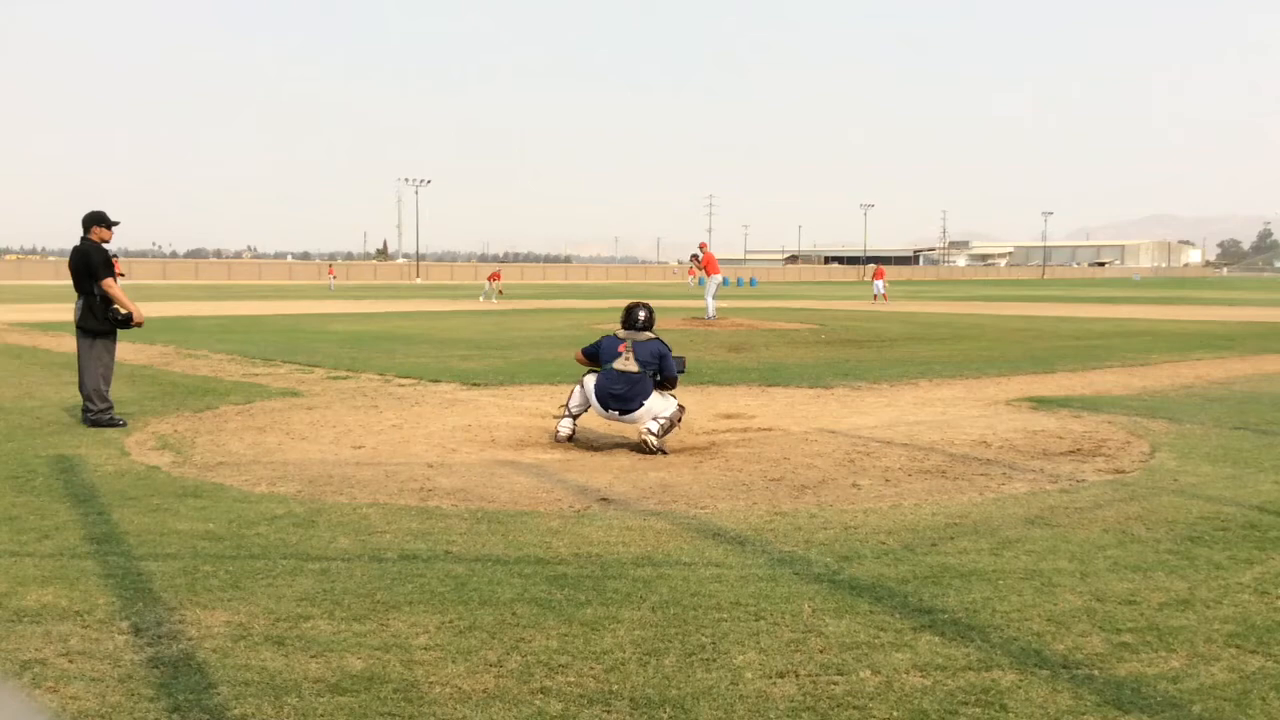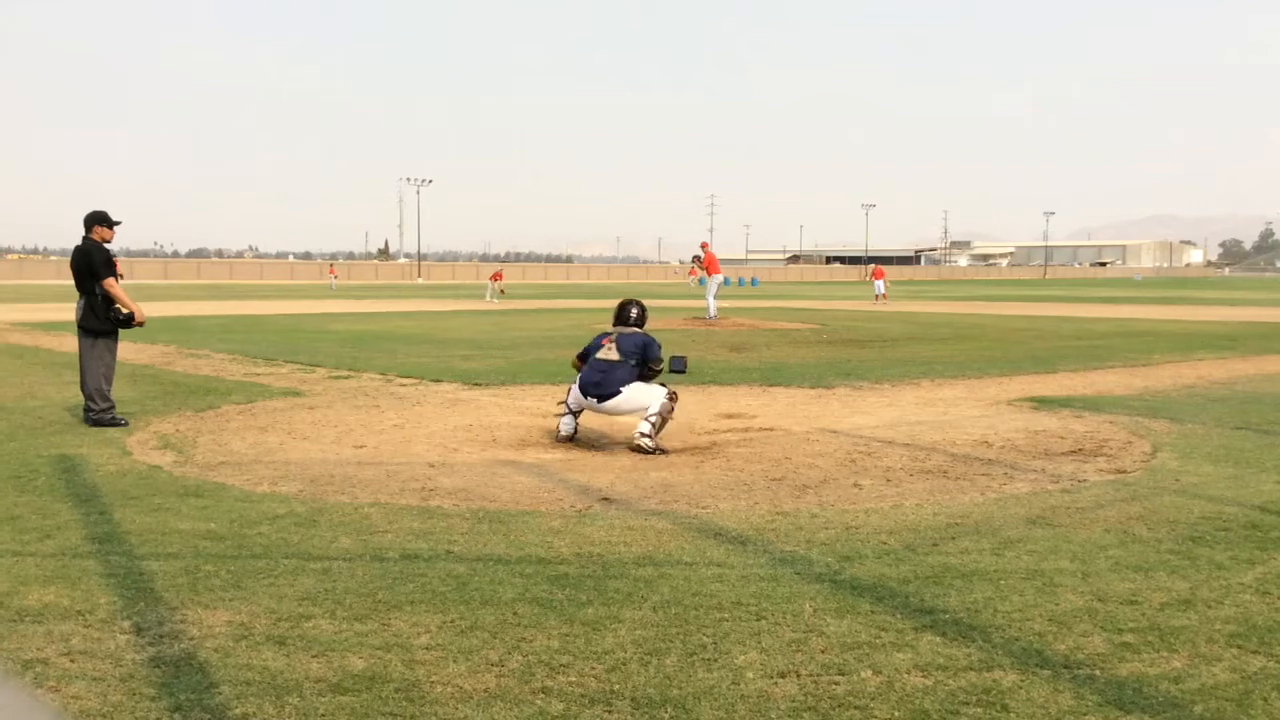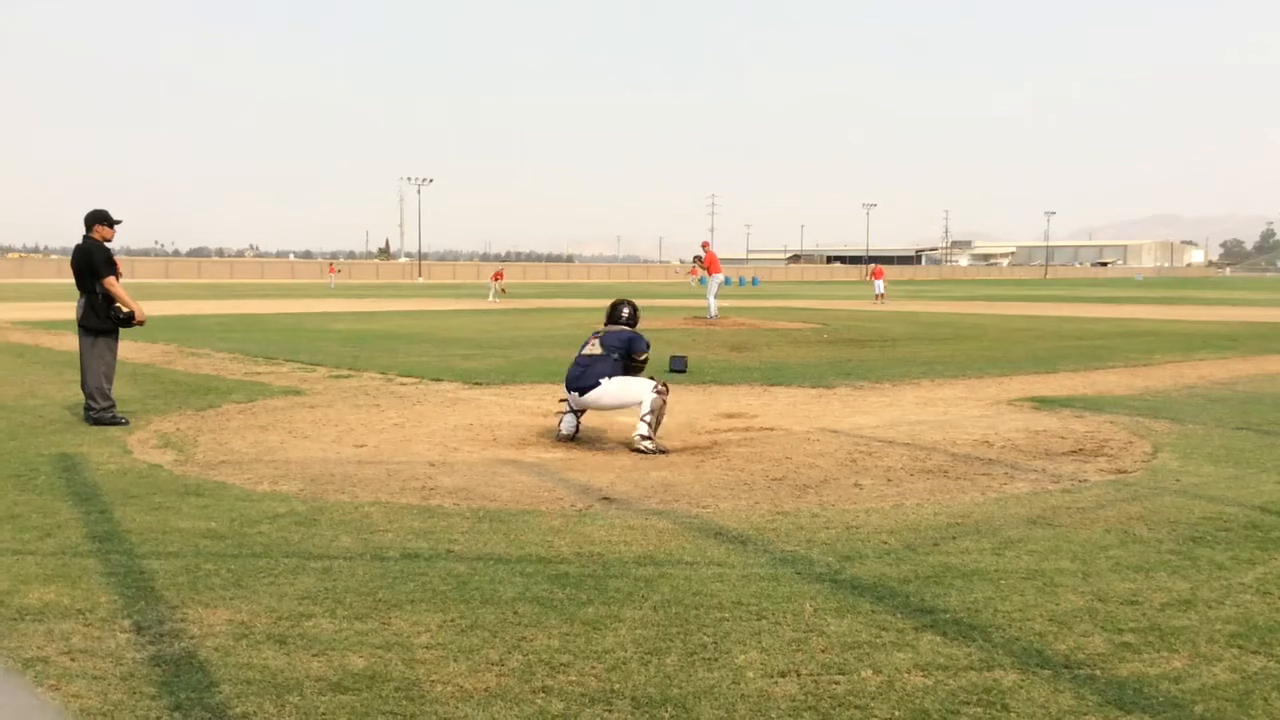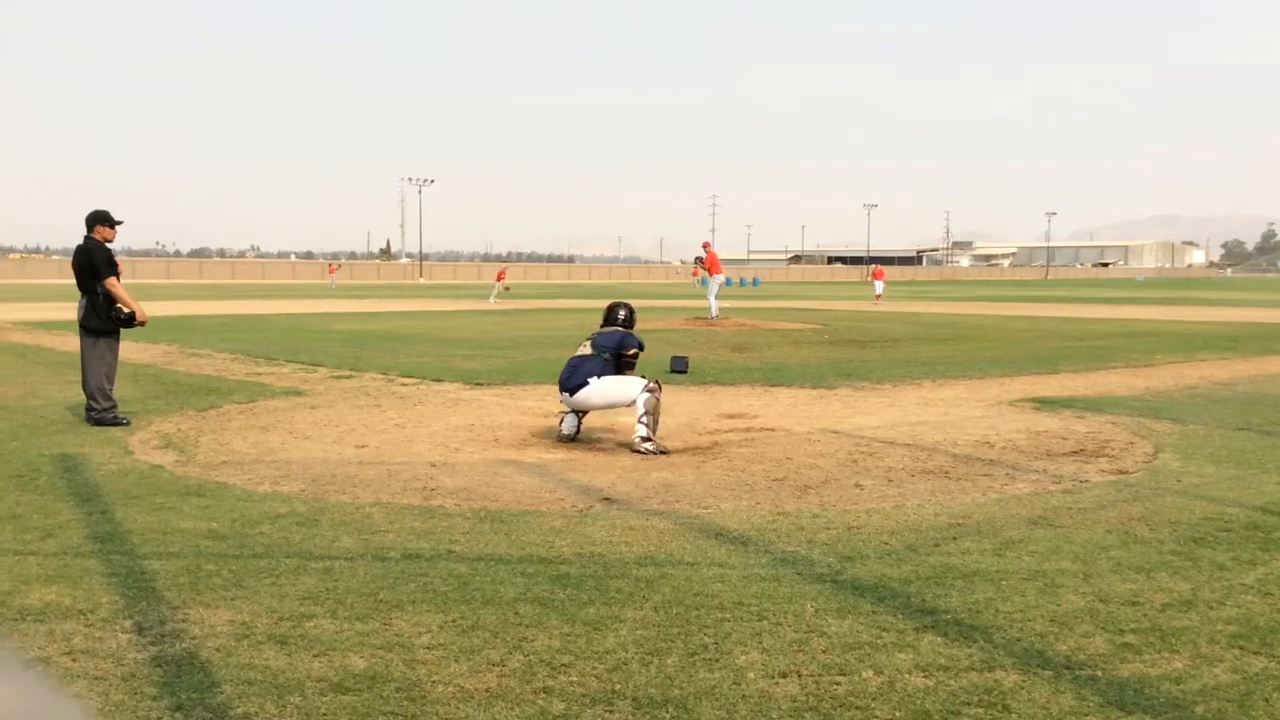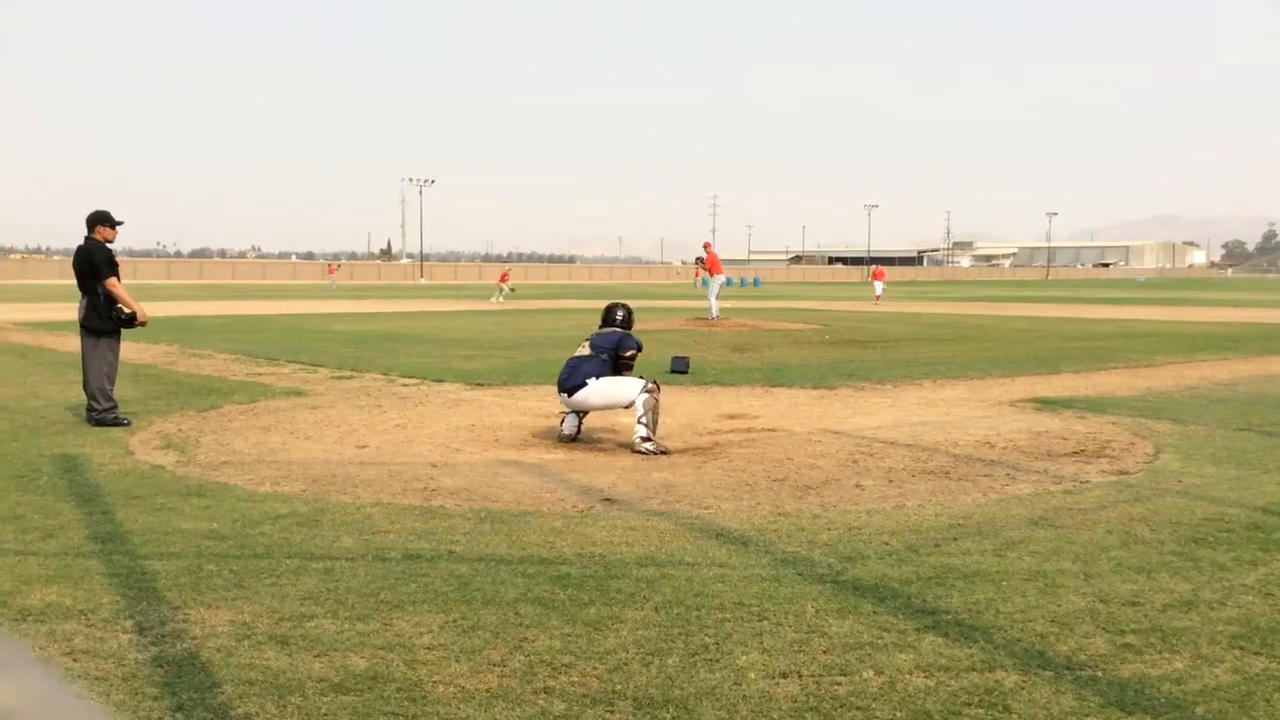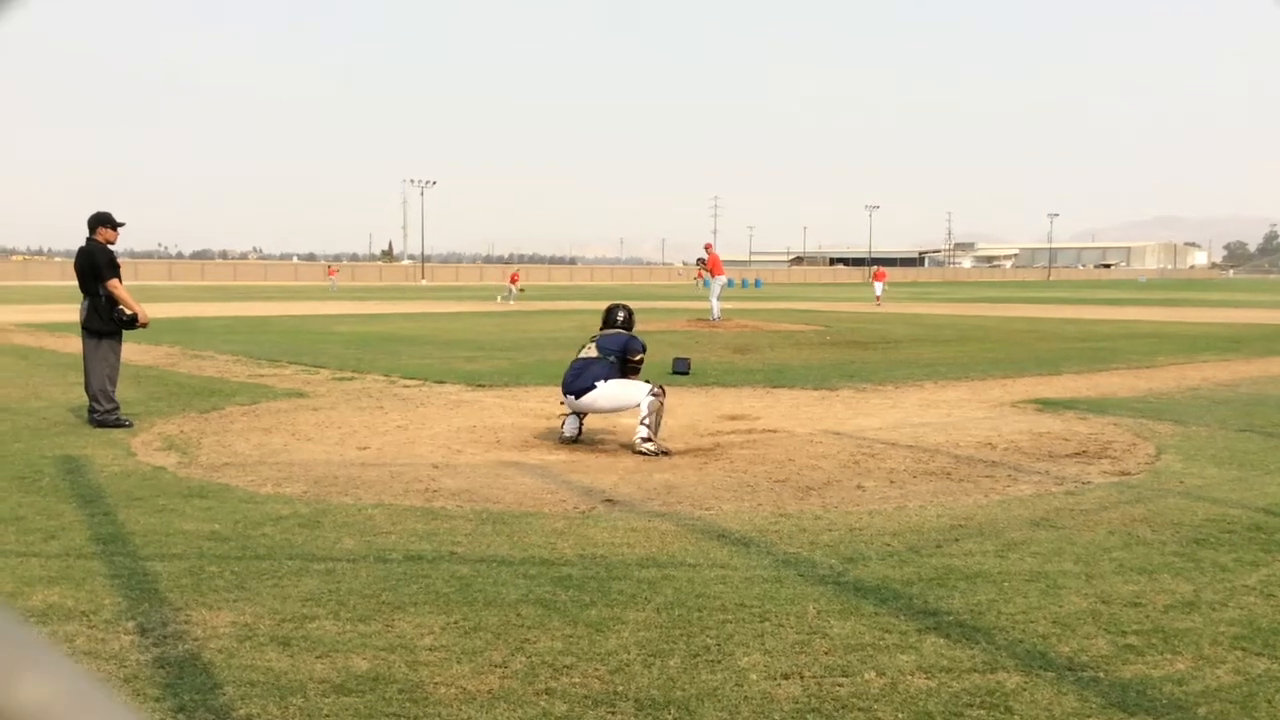
dt=0.2s
person 1, frame 1
left shoulder: (78, 252)
right shoulder: (96, 252)
right elbow: (108, 286)
right wrist: (133, 309)
left hip: (85, 311)
right hip: (98, 313)
left knee: (89, 364)
right knee: (99, 365)
left ankle: (91, 410)
right ankle: (99, 413)
person 1, frame 2
left shoulder: (79, 251)
right shoulder: (97, 252)
right elbow: (110, 286)
right wrist: (134, 309)
left hip: (86, 311)
right hip: (99, 313)
left knee: (91, 364)
right knee: (101, 364)
left ankle: (93, 409)
right ankle: (101, 412)
person 1, frame 3
left shoulder: (80, 250)
right shoulder: (98, 251)
right elbow: (110, 284)
right wrist: (135, 308)
left hip: (87, 309)
right hip: (100, 312)
left knee: (91, 363)
right knee: (102, 363)
left ankle: (93, 408)
right ankle: (102, 412)
person 1, frame 4
left shoulder: (81, 251)
right shoulder: (99, 252)
right elbow: (112, 285)
right wrist: (136, 308)
left hip: (88, 310)
right hip: (101, 313)
left knee: (93, 363)
right knee: (103, 364)
left ankle: (94, 408)
right ankle: (103, 411)
person 1, frame 5
left shoulder: (82, 251)
right shoulder: (100, 252)
right elbow: (112, 285)
right wrist: (136, 308)
left hip: (89, 311)
right hip: (102, 313)
left knee: (94, 363)
right knee: (104, 364)
left ankle: (95, 409)
right ankle: (104, 412)
person 1, frame 6
left shoulder: (83, 252)
right shoulder: (101, 253)
right elbow: (114, 287)
right wrist: (138, 310)
left hip: (91, 312)
right hip: (103, 314)
left knee: (95, 365)
right knee: (105, 365)
left ankle: (97, 410)
right ankle: (105, 413)
person 2, frame 1
left shoulder: (608, 341)
right shoulder: (658, 345)
left elbow: (579, 356)
right elbow: (671, 382)
left hip: (602, 405)
right hip: (635, 411)
left knee: (588, 379)
right knee: (675, 408)
left ankle: (564, 430)
right ankle: (651, 432)
person 2, frame 2
left shoulder: (601, 338)
right shoulder: (645, 339)
left elbow: (577, 363)
right elbow: (656, 368)
right wrist: (641, 378)
left hip: (586, 396)
right hip: (616, 397)
left knee: (582, 380)
right knee: (667, 396)
left ankle: (566, 430)
right ankle: (644, 437)
person 2, frame 3
left shoulder: (594, 336)
right shoulder: (633, 336)
right elbow: (641, 358)
right wrist: (630, 379)
left hip: (573, 390)
right hip: (600, 389)
right knee: (657, 390)
left ankle: (566, 430)
right ankle: (643, 439)
person 2, frame 4
left shoulder: (593, 338)
right shoulder: (626, 336)
right elbow: (630, 354)
right wrist: (628, 379)
left hip: (567, 392)
right hip: (590, 388)
right knee: (649, 389)
left ankle: (567, 430)
right ankle: (643, 440)
person 2, frame 5
left shoulder: (592, 339)
right shoulder: (625, 337)
right elbow: (628, 355)
right wrist: (627, 382)
left hip: (566, 393)
right hip: (587, 389)
right knee: (649, 389)
left ankle: (568, 430)
right ankle: (644, 440)
person 2, frame 6
left shoulder: (593, 341)
right shoulder: (630, 339)
right elbow: (635, 359)
right wrist: (631, 384)
left hip: (570, 396)
right hip: (593, 391)
right knee: (654, 393)
left ankle: (569, 431)
right ankle: (644, 440)
